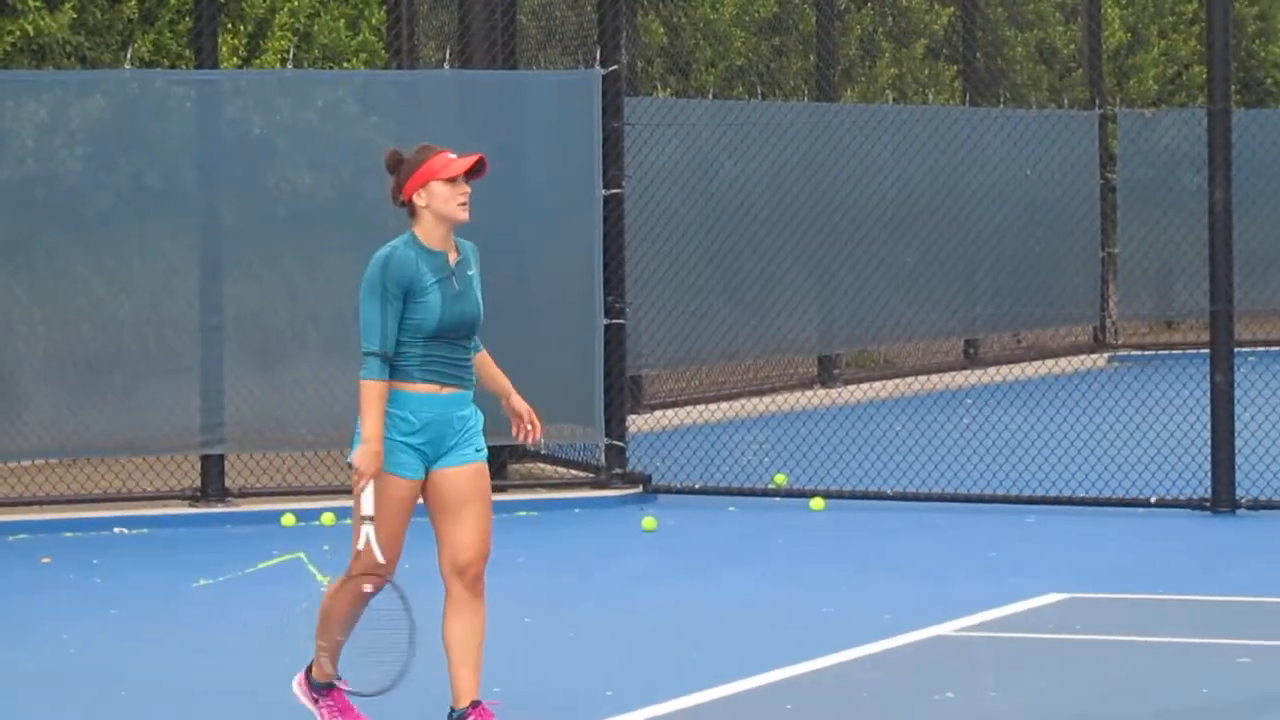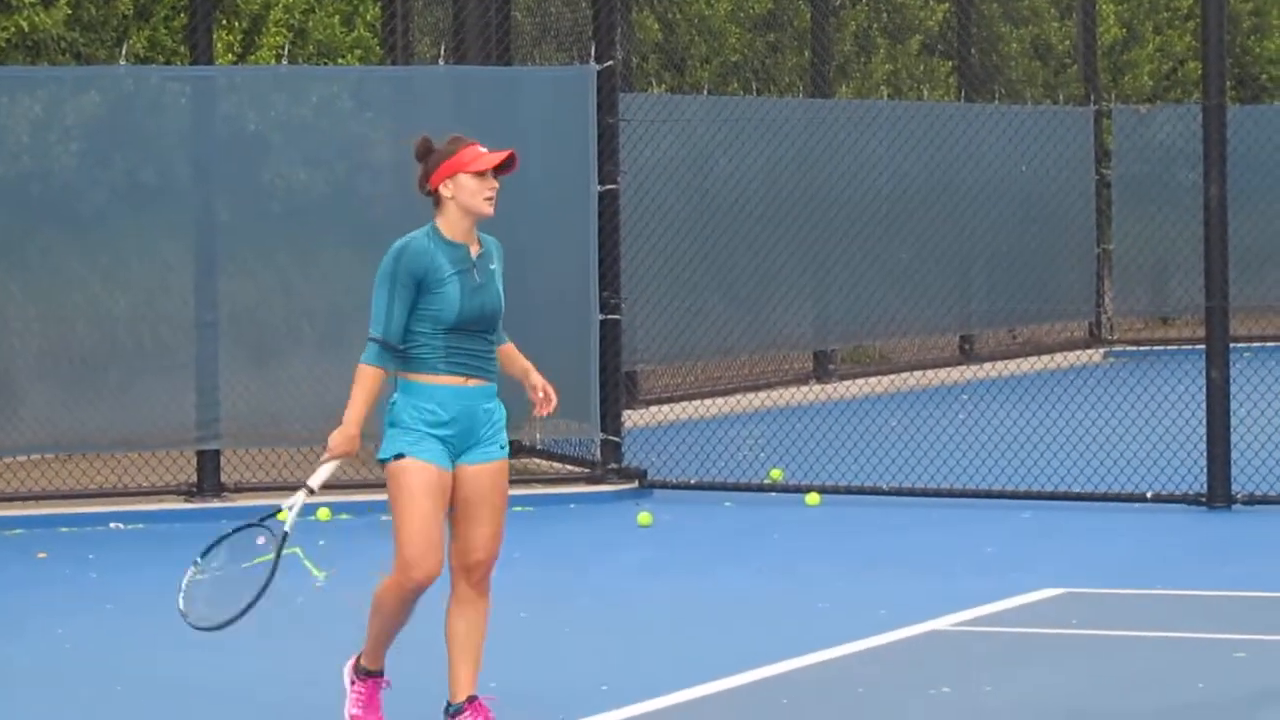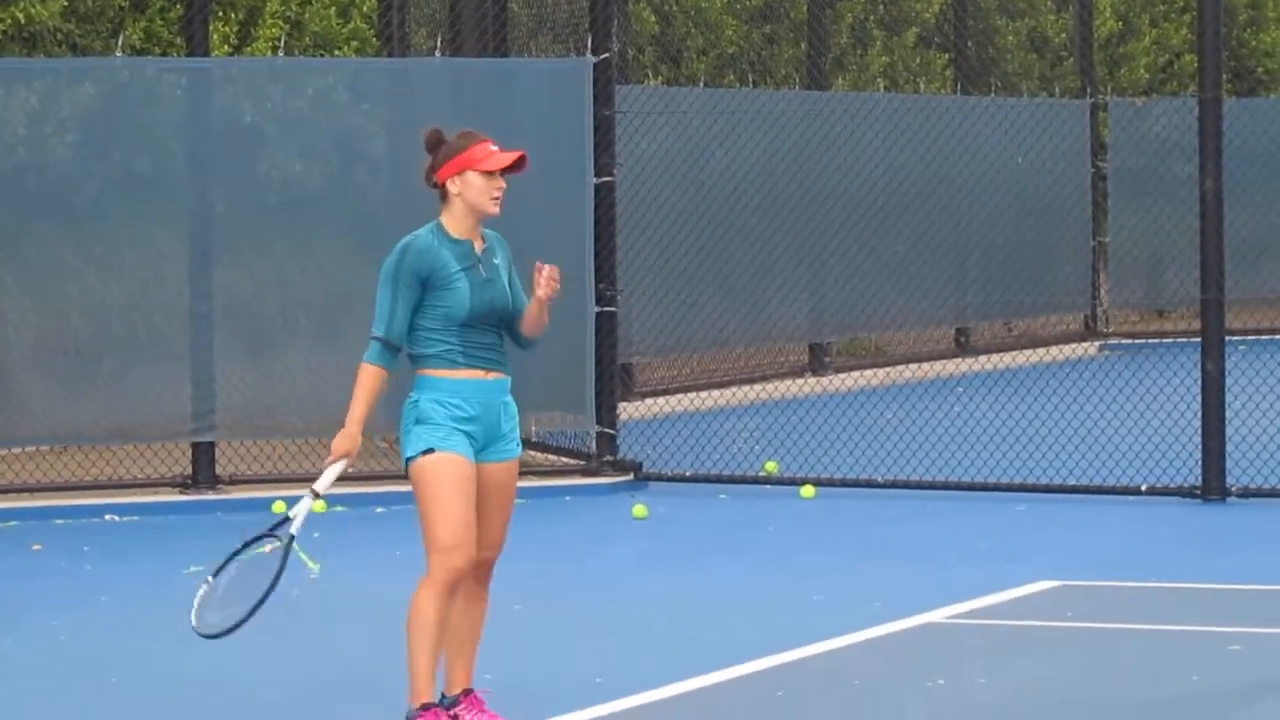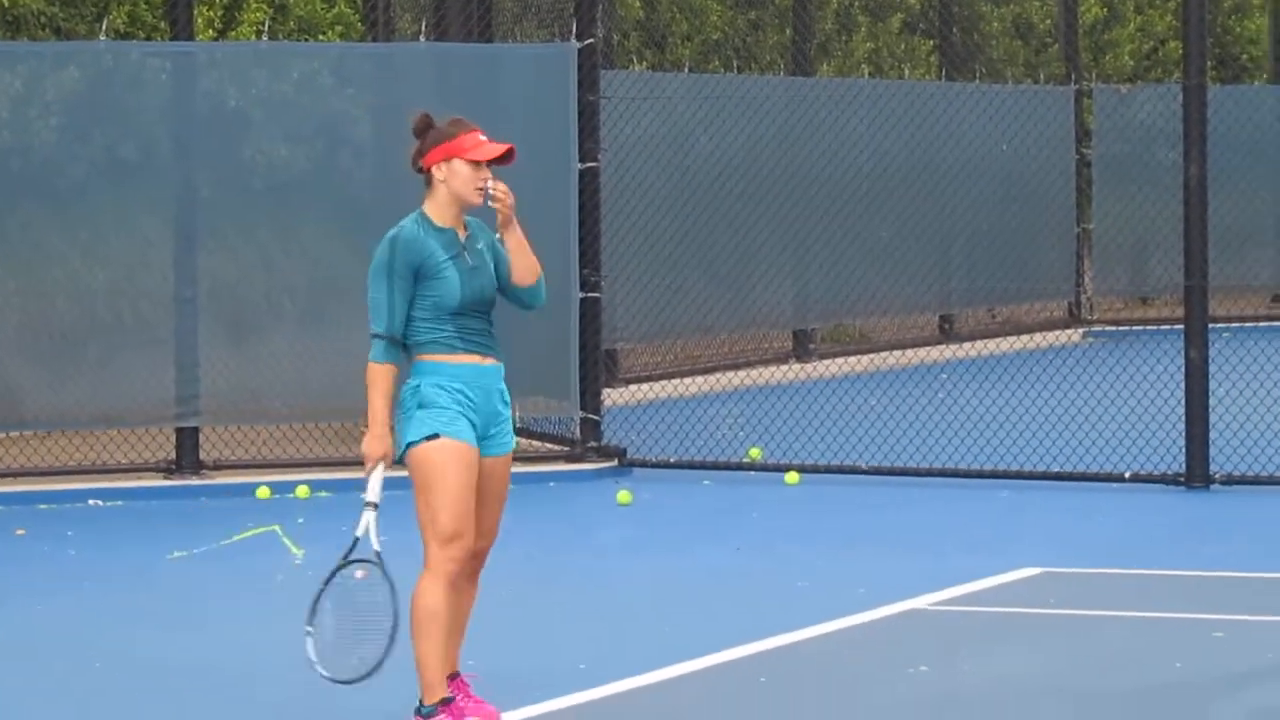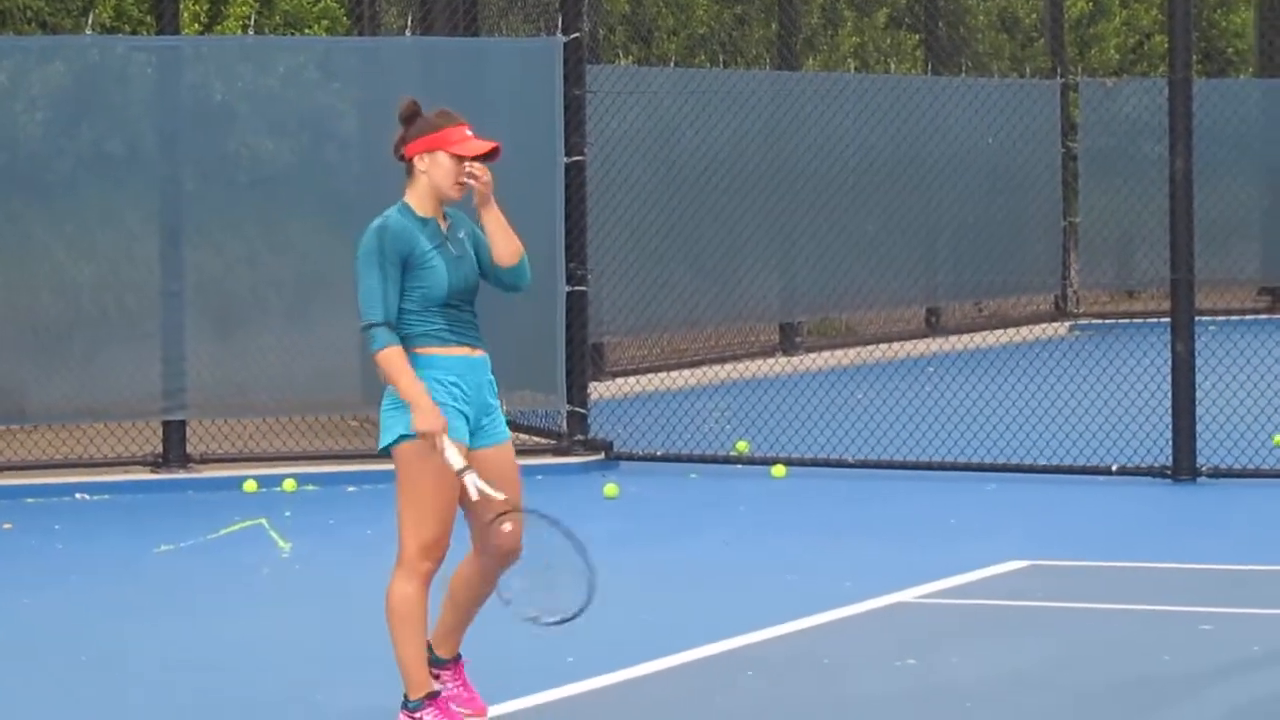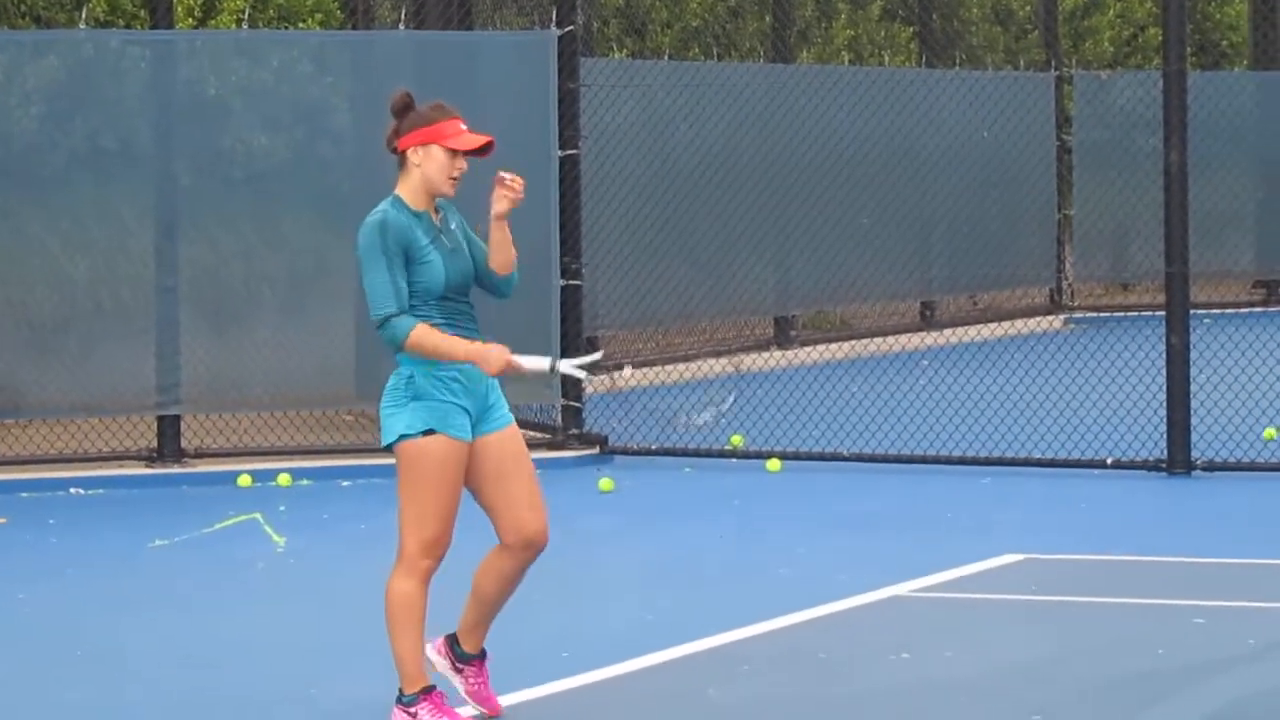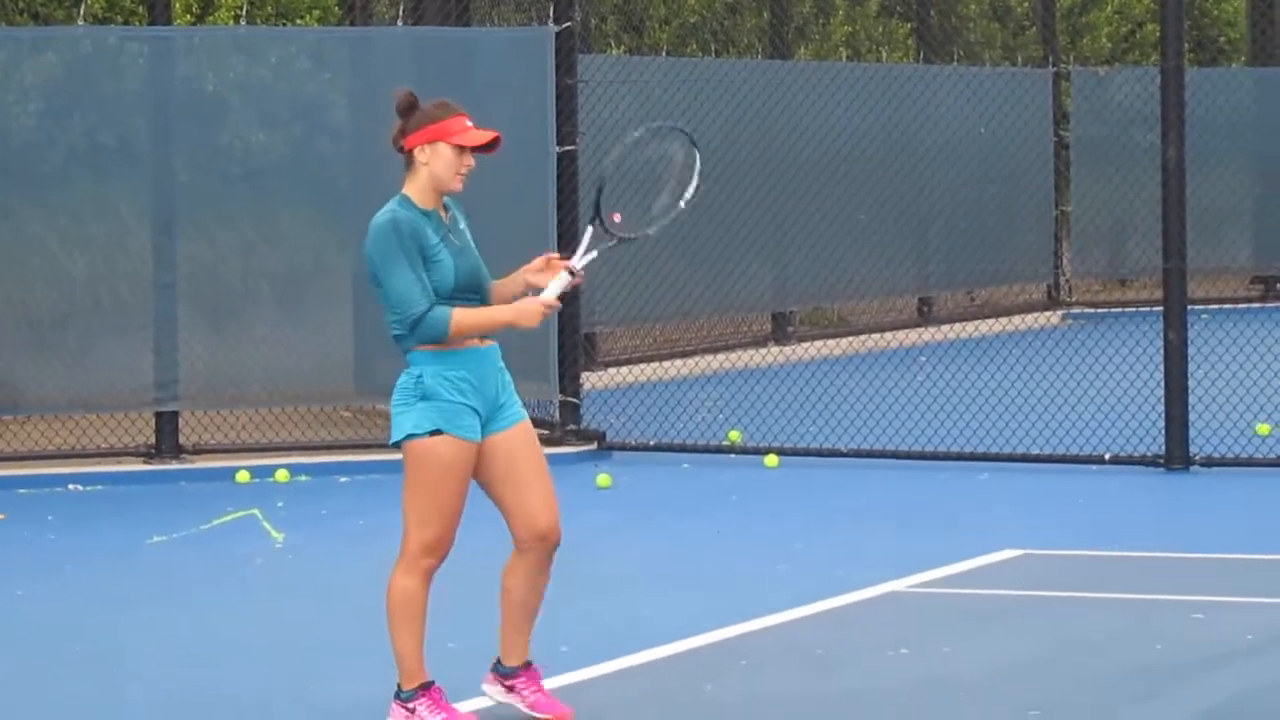
dt=0.2s
person 1, frame 1
left shoulder: (467, 257)
right shoulder: (392, 262)
right elbow: (374, 359)
left wrist: (510, 397)
right wrist: (370, 439)
left hip: (460, 424)
right hip: (399, 426)
left knee: (469, 569)
right knee: (372, 571)
person 1, frame 2
left shoulder: (491, 252)
right shoulder: (410, 253)
right elbow: (380, 346)
left wrist: (529, 376)
right wrist: (351, 423)
left hip: (484, 418)
right hip: (421, 416)
left knee: (477, 568)
right knee: (418, 570)
right ankle: (367, 668)
person 1, frame 3
left shoulder: (496, 248)
right shoulder: (416, 252)
left elbow: (522, 330)
right elbow: (384, 344)
left wrist: (542, 300)
right wrist: (354, 425)
left hip: (498, 411)
right hip: (441, 411)
left knee: (480, 567)
right knee: (450, 564)
person 1, frame 4
left shoulder: (482, 234)
right shoulder: (403, 243)
left elbow: (531, 296)
right elbow: (384, 342)
left wrist: (509, 226)
right wrist: (379, 425)
left hip: (492, 397)
right hip: (439, 397)
left knee: (473, 556)
right knee: (448, 554)
person 1, frame 5
left shoulder: (459, 224)
right shoulder: (388, 232)
left elbow: (515, 276)
right elbow: (379, 332)
left wrist: (487, 205)
right wrist: (418, 402)
left hip: (480, 389)
right hip: (429, 393)
left knee: (501, 547)
right knee: (421, 555)
left ankle: (444, 659)
person 1, frame 6
left shoulder: (448, 216)
right shoulder: (384, 226)
left elbow: (499, 284)
right elbow: (393, 324)
left wrist: (500, 218)
right wrist: (474, 353)
left hip: (475, 388)
right hip: (430, 392)
left knee: (527, 534)
right knee: (423, 553)
left ankle: (464, 649)
person 1, frame 7
left shoulder: (452, 214)
right shoulder: (392, 225)
right elbow: (424, 320)
left wrist: (526, 277)
right wrist: (512, 313)
left hip: (491, 384)
right hip: (437, 391)
left knee: (540, 532)
right knee: (425, 551)
